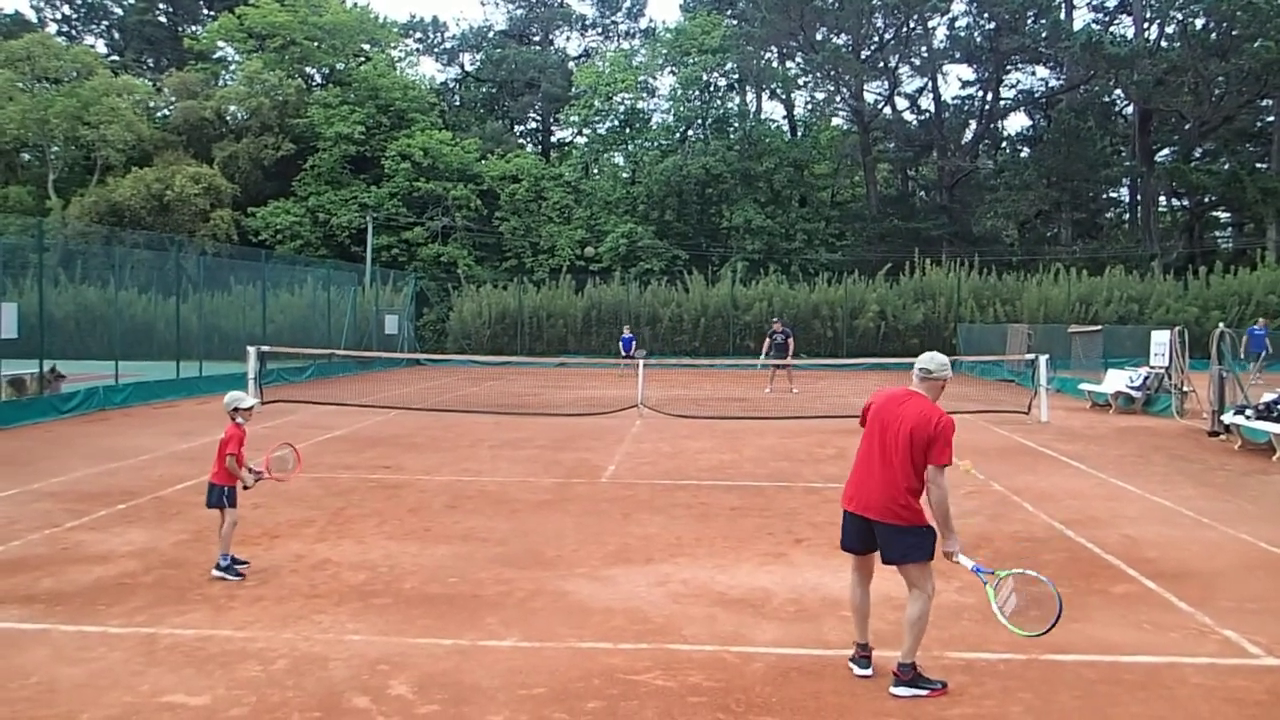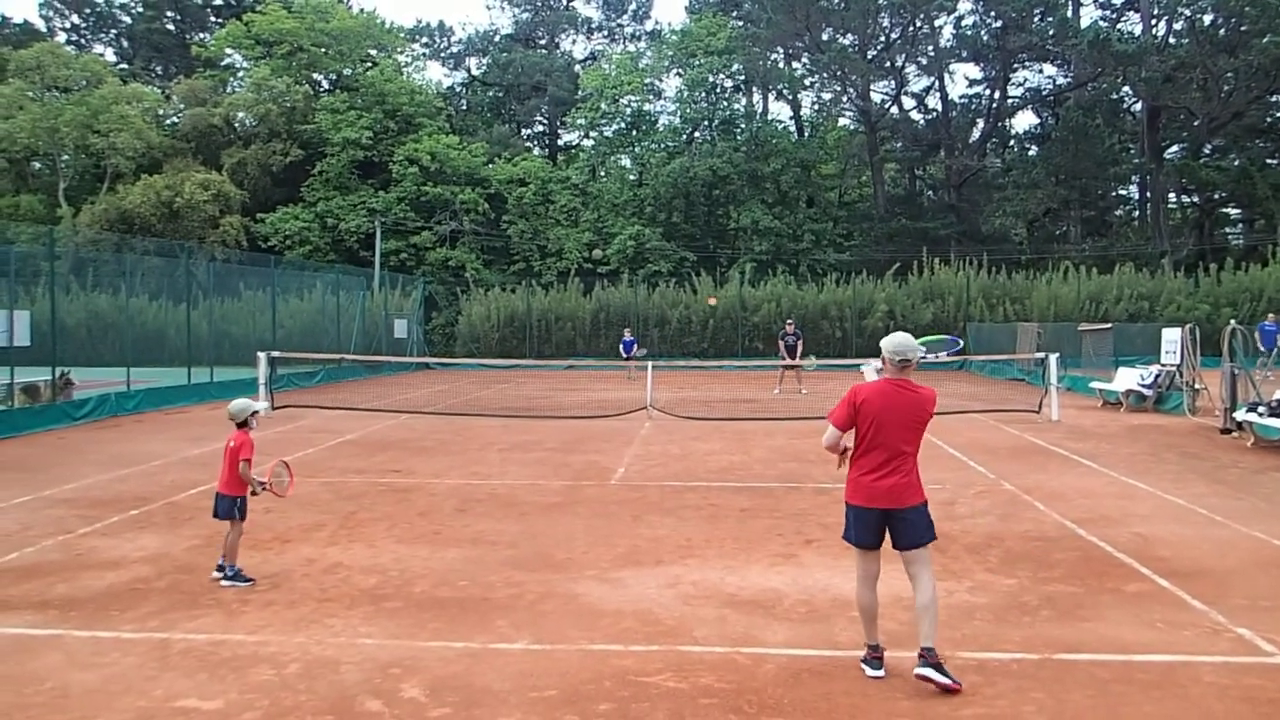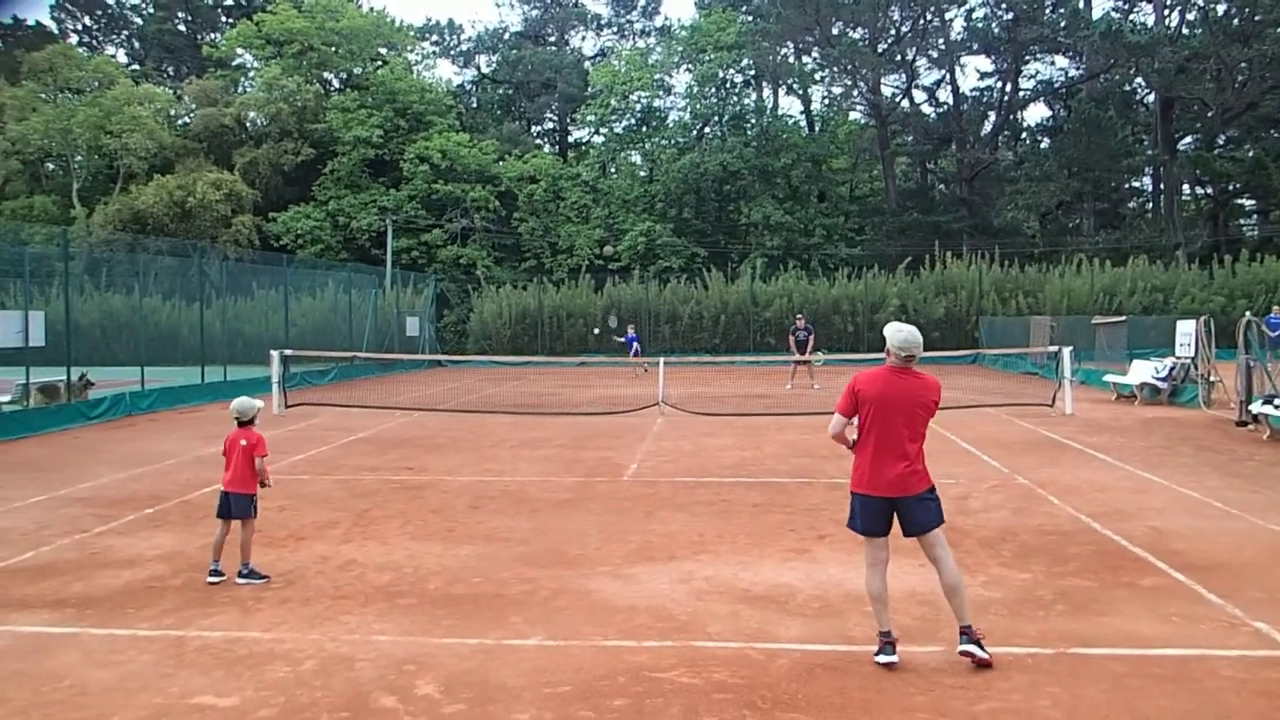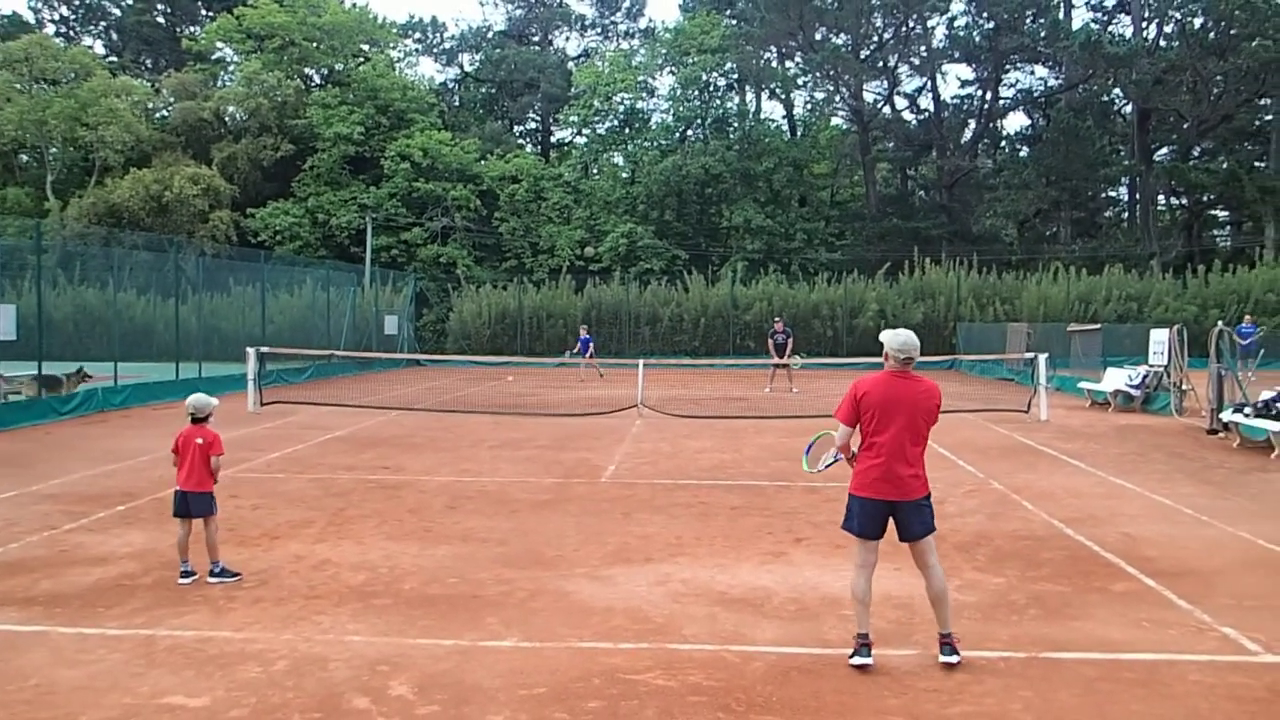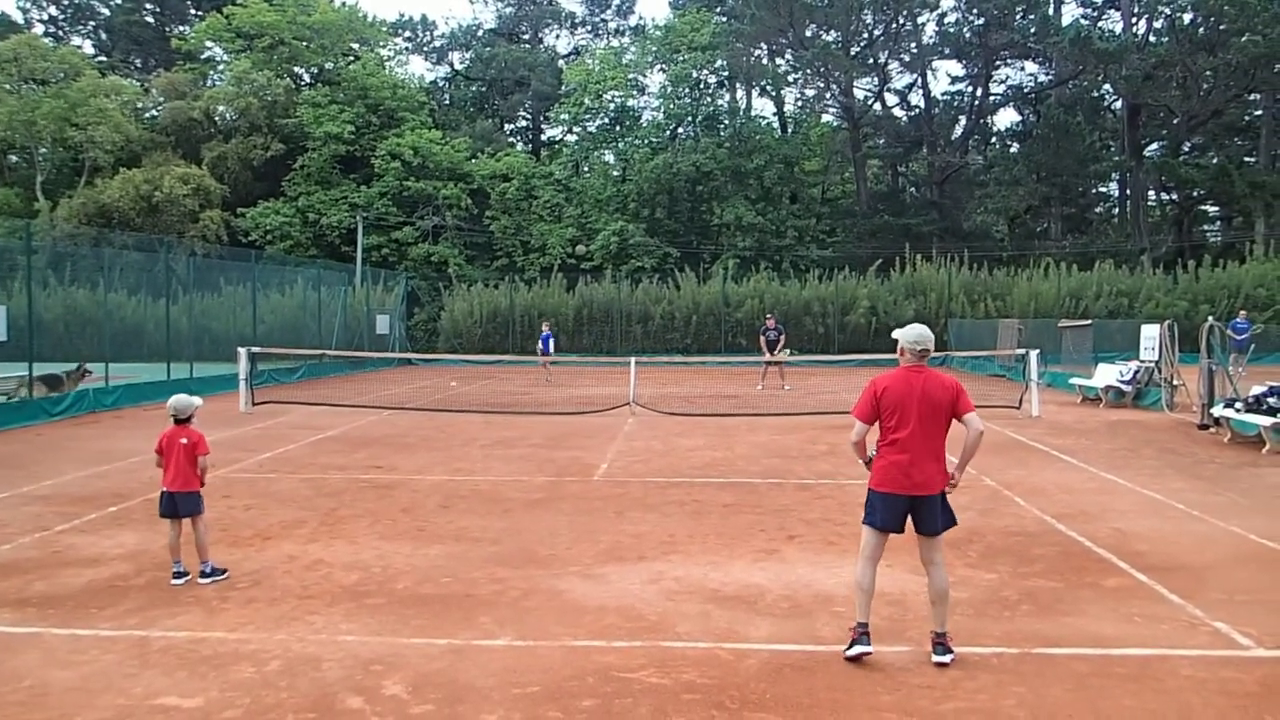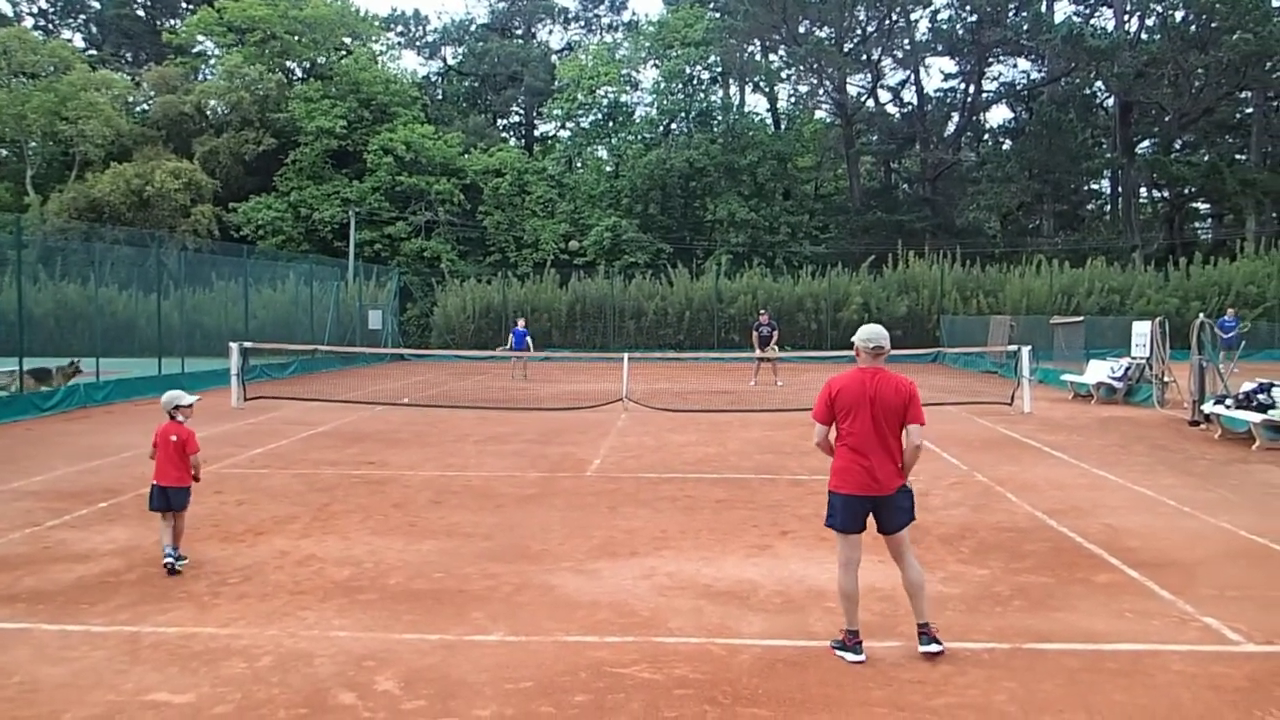
dt=0.5s
person 1, frame 1
left shoulder: (879, 399)
right shoulder: (940, 421)
right elbow: (935, 485)
right wrist: (948, 535)
left hip: (856, 502)
right hip: (899, 513)
left knee: (861, 575)
right knee: (922, 589)
left ankle: (862, 654)
right ankle: (905, 673)
person 1, frame 2
left shoulder: (860, 393)
right shoulder: (927, 399)
left elbow: (829, 442)
left wrist: (845, 452)
right wrist: (873, 377)
left hip: (863, 496)
right hip: (907, 498)
left knee: (867, 576)
right knee: (922, 576)
left ankle: (874, 654)
right ankle: (927, 657)
person 1, frame 3
left shoulder: (861, 382)
right shoulder: (931, 387)
left elbow: (835, 431)
left wrist: (853, 443)
left hip: (869, 485)
right hip: (913, 484)
left knee: (876, 563)
right knee: (942, 556)
left ankle: (886, 642)
right ankle: (966, 634)
person 1, frame 4
left shoulder: (862, 388)
right shoulder: (931, 391)
left elbow: (841, 441)
left wrist: (853, 458)
left hip: (869, 488)
right hip: (912, 489)
left knee: (863, 566)
right knee: (930, 565)
left ankle: (863, 645)
right ankle: (947, 642)
person 1, frame 5
left shoulder: (880, 384)
right shoulder: (949, 385)
left elbow: (857, 437)
right elbow: (977, 428)
left wrist: (867, 461)
right wrist: (958, 470)
left hip: (887, 483)
right hip: (931, 485)
left knee: (868, 558)
right knee: (934, 562)
left ankle: (861, 634)
right ankle: (940, 641)
person 1, frame 6
left shoulder: (835, 385)
right shoulder: (905, 387)
left elbow: (819, 439)
right elbow: (915, 443)
right wrist: (903, 476)
left hip: (847, 485)
right hip: (890, 485)
left knee: (848, 562)
right knee: (906, 557)
left ankle: (852, 639)
right ankle: (925, 633)
person 2, frame 1
left shoulder: (238, 430)
right shoulder: (235, 433)
right elbow: (230, 463)
left wrist: (250, 469)
right wrist: (245, 480)
left hip: (224, 482)
right hip: (223, 483)
left knee: (226, 519)
right knee: (231, 520)
left ankle: (226, 557)
right ankle: (222, 565)
person 2, frame 2
left shoulder: (234, 436)
right shoulder: (246, 440)
right elbow: (243, 470)
left wrist: (253, 480)
right wrist: (254, 485)
left hip: (225, 489)
right hip: (235, 493)
left knee: (233, 528)
right knee: (237, 530)
left ankle: (223, 564)
right ankle: (230, 573)
person 2, frame 3
left shoulder: (230, 436)
right shoulder: (256, 438)
left elbow: (228, 462)
right elbow: (259, 466)
right wrist: (264, 480)
left hip: (227, 488)
right hip: (245, 490)
left knee: (223, 528)
right knee: (247, 529)
left ankle: (214, 570)
right ankle: (245, 571)
person 2, frame 4
left shoulder: (182, 434)
right shoulder: (212, 436)
left elbow: (175, 462)
right elbow: (215, 465)
right wrist: (215, 477)
left hip: (183, 487)
right hip: (202, 489)
left knee: (184, 528)
right knee: (211, 527)
left ankle: (185, 570)
right ankle: (216, 569)
person 2, frame 5
left shoulder: (165, 435)
right shoulder: (196, 436)
left elbow: (158, 463)
right elbow: (202, 465)
right wrist: (202, 479)
left hip: (170, 488)
right hip: (190, 489)
left knee: (174, 529)
right knee: (200, 527)
left ankle: (178, 570)
right ankle: (206, 569)
person 2, frame 6
left shoulder: (160, 430)
right shoulder: (187, 433)
left elbow: (152, 455)
right elbow: (194, 461)
right wrist: (197, 475)
left hip: (160, 482)
right hip: (180, 482)
left knee: (166, 520)
right knee: (178, 518)
left ankle: (169, 556)
right ankle: (175, 554)
